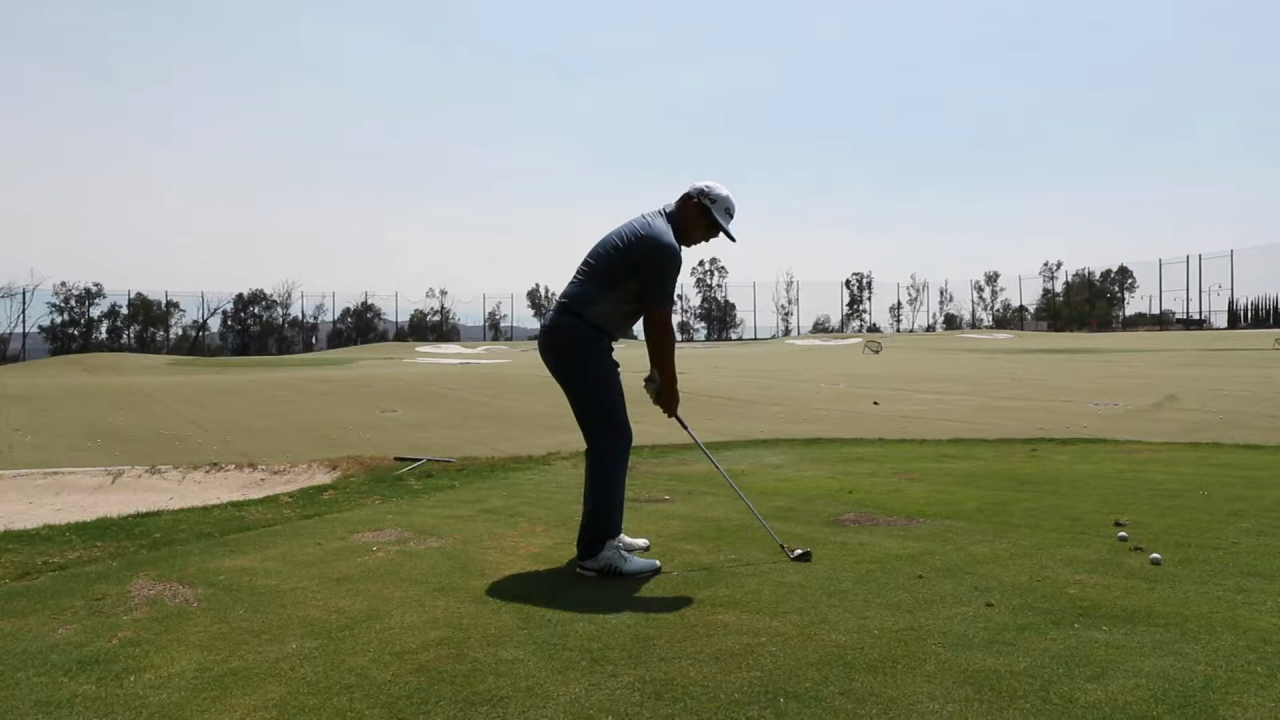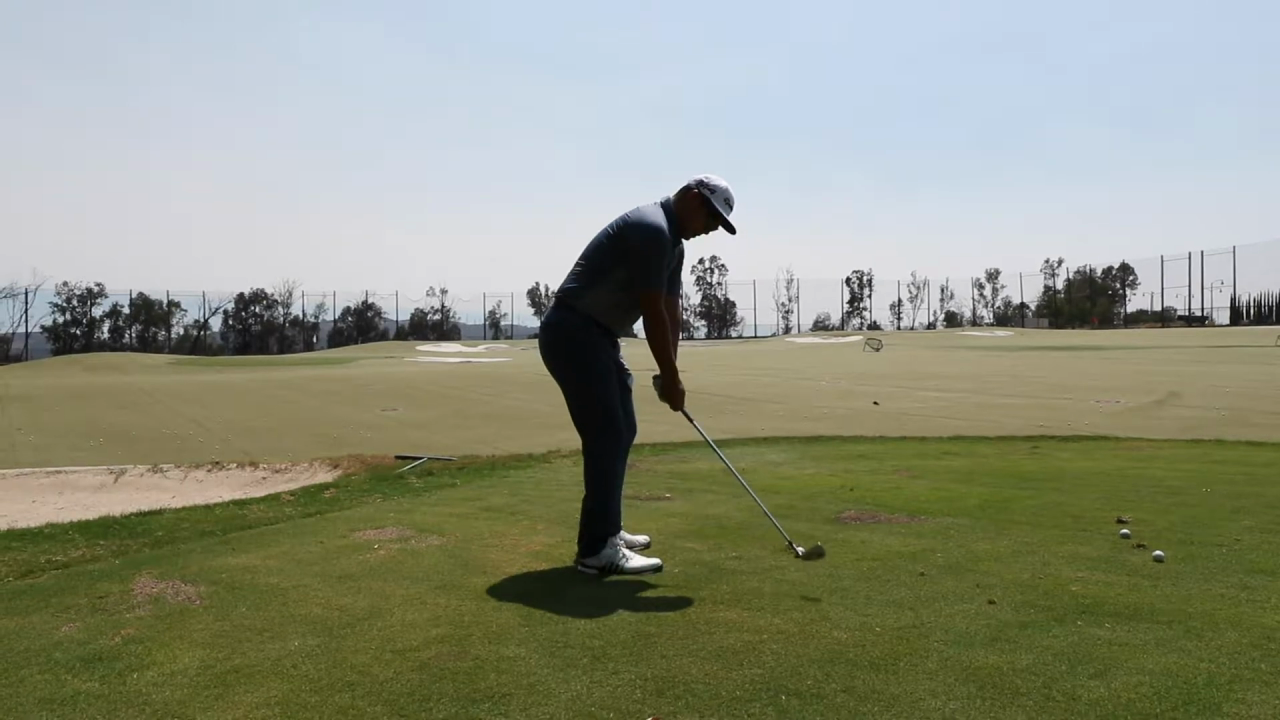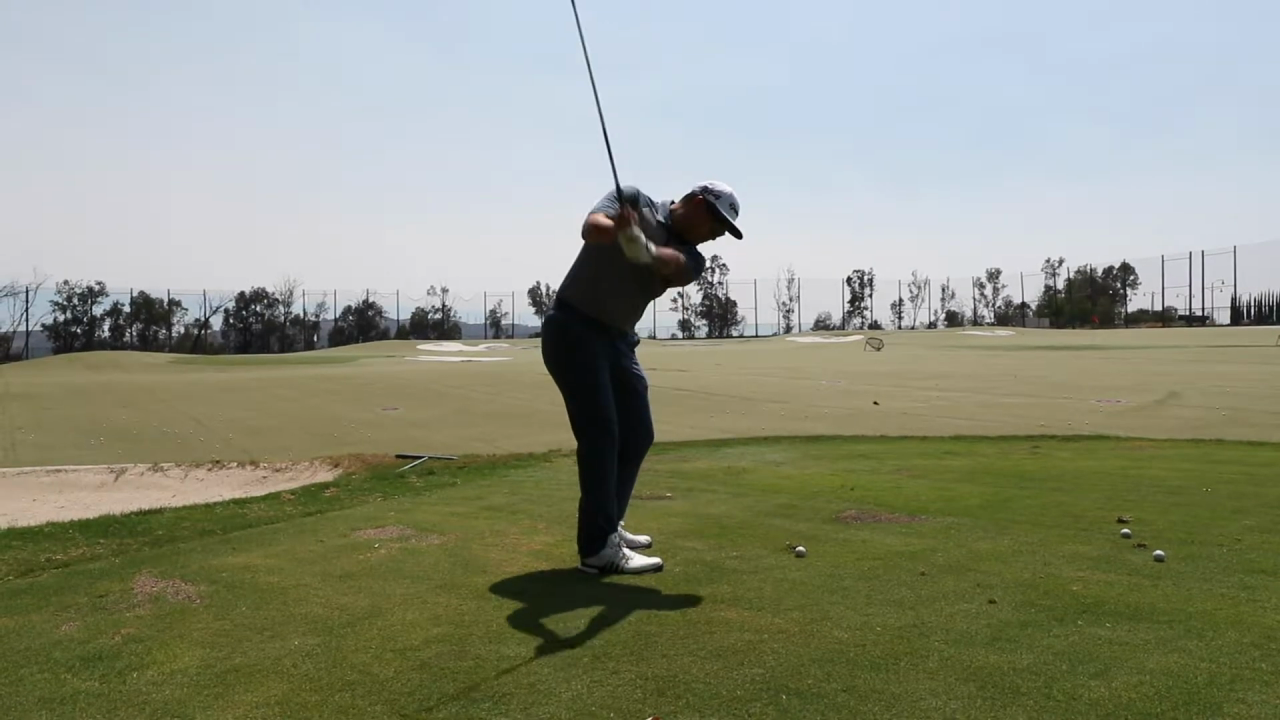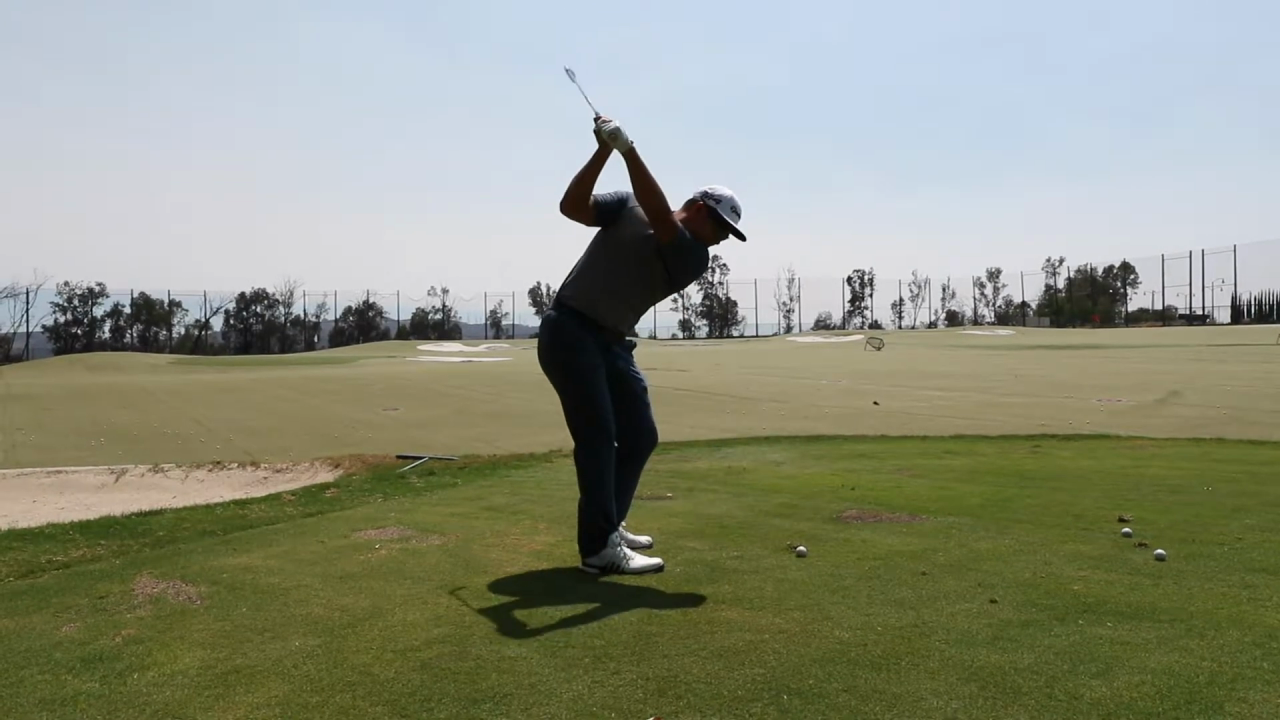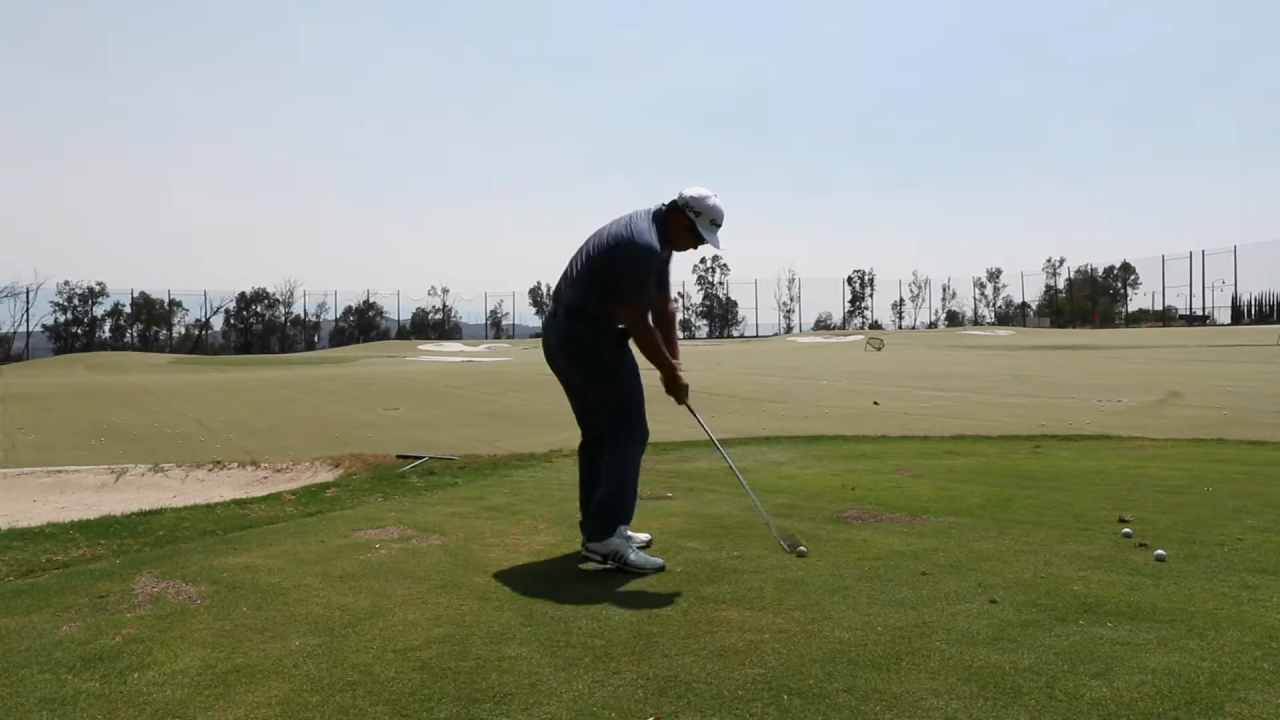
dt=1s
person 1, frame 1
left shoulder: (652, 231)
right shoulder: (662, 245)
left elbow: (654, 320)
right elbow: (660, 325)
left wrist: (656, 374)
right wrist: (669, 384)
left hip: (571, 336)
right hip: (577, 339)
left knee: (609, 437)
right knee: (612, 439)
left ankle: (602, 532)
right ankle: (597, 551)
person 1, frame 2
left shoulder: (671, 241)
right shoulder: (651, 228)
left elbow: (671, 311)
right elbow: (652, 312)
left wrist: (669, 371)
right wrist: (671, 377)
left hip: (596, 337)
right hip: (573, 334)
left knee: (620, 432)
right knee: (607, 436)
left ankle: (604, 529)
right ankle: (598, 548)
person 1, frame 3
left shoulder: (691, 258)
right shoulder: (633, 202)
left elbow: (668, 266)
right elbow: (592, 228)
left wrist: (643, 249)
right wrist: (620, 232)
left hip: (617, 339)
right hip: (573, 329)
left knee: (637, 435)
right knee: (600, 433)
left ankle: (607, 527)
right ankle: (598, 547)
person 1, frame 4
left shoulder: (693, 257)
right shoulder: (628, 205)
right elbow: (571, 206)
right wrist: (604, 150)
left hip: (611, 342)
right hip: (568, 330)
left knee: (640, 437)
right knee: (597, 435)
left ankle: (609, 526)
right ankle: (599, 548)
person 1, frame 5
left shoulder: (656, 236)
right shoulder: (643, 244)
left elbow: (662, 305)
right elbow: (636, 321)
left wrist: (673, 364)
right wrist: (669, 370)
left hip: (561, 331)
right hip: (591, 336)
left knee: (599, 432)
right knee: (628, 433)
left ankle: (598, 525)
right ankle: (606, 536)
